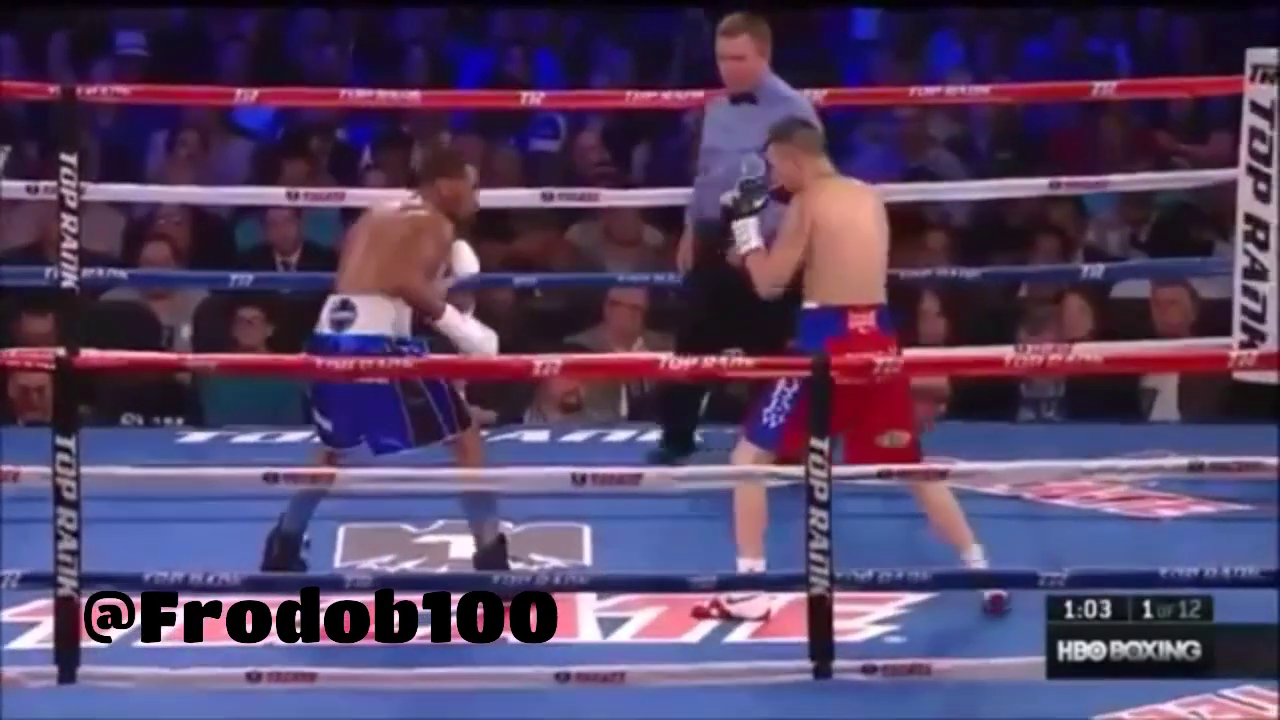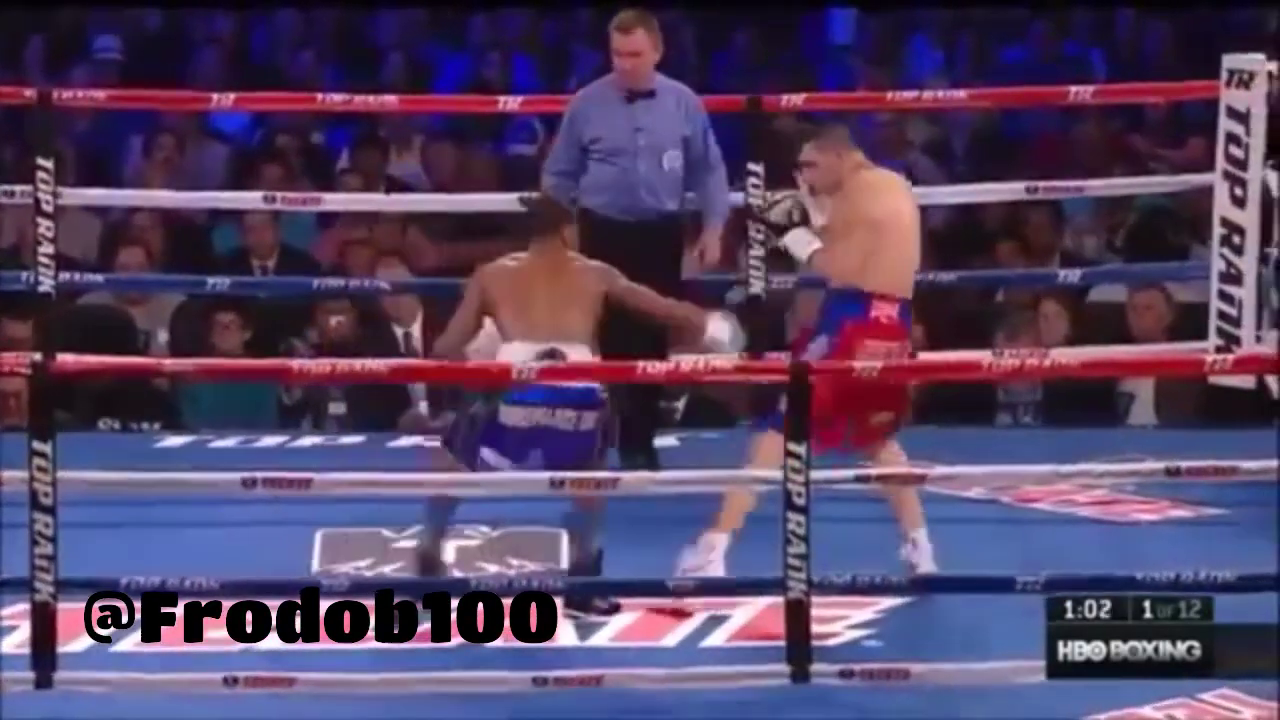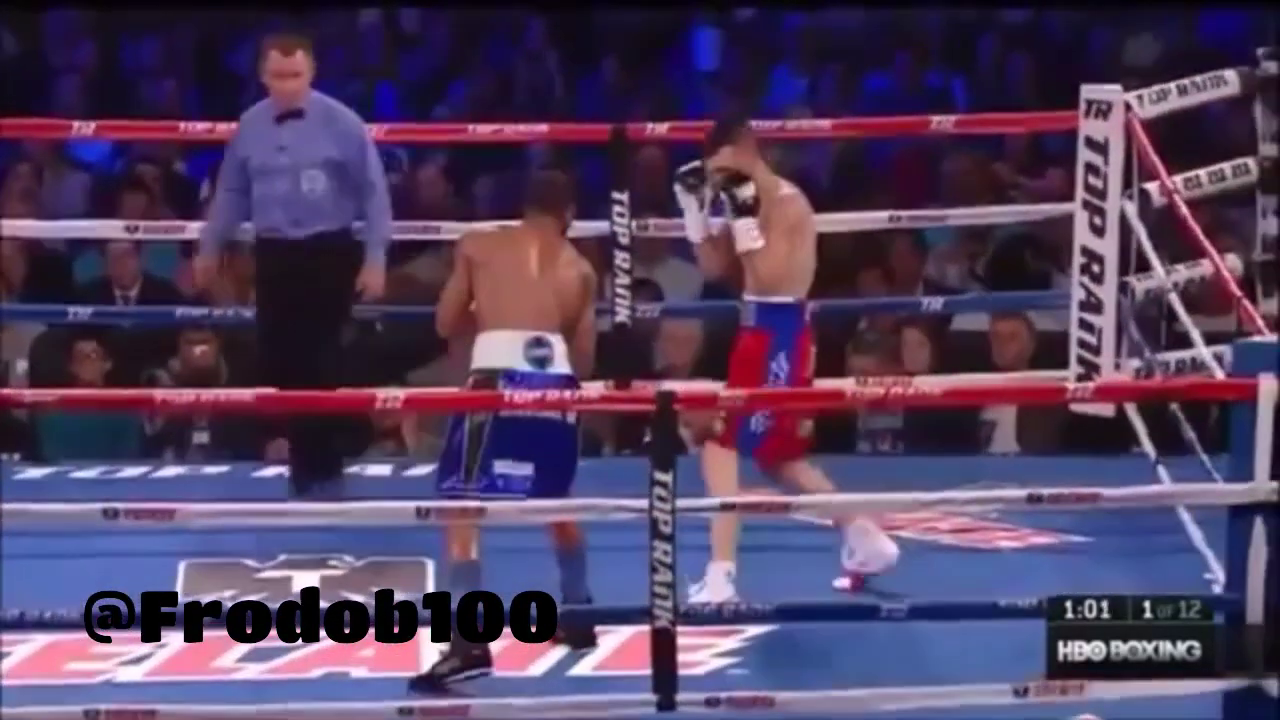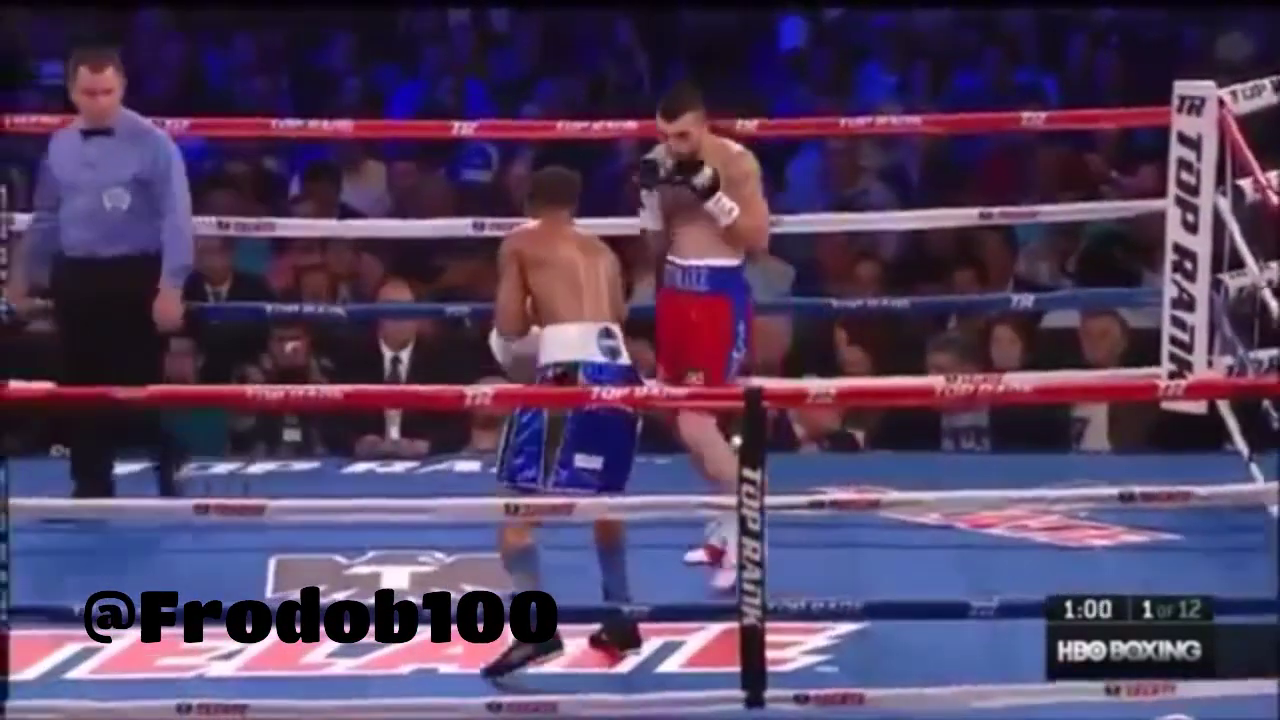
dt=1s
person 1, frame 1
left shoulder: (806, 202)
right shoulder: (869, 198)
left elbow: (770, 283)
left wrist: (744, 224)
right wrist: (754, 245)
left hip: (826, 342)
right hip: (877, 341)
left knee: (750, 457)
right knee: (909, 466)
left ankle: (748, 589)
right ankle: (981, 571)
person 1, frame 2
left shoulder: (856, 192)
right shoulder: (896, 187)
left elbow: (841, 270)
left wrist: (795, 234)
right wrist: (813, 208)
left hip: (849, 328)
right hip: (892, 331)
left knee: (773, 441)
right knee: (879, 441)
left ankle: (710, 560)
right ankle: (919, 553)
person 1, frame 3
left shoulder: (785, 203)
right shoulder: (752, 201)
left elbow: (770, 279)
right elbow: (715, 266)
left wrist: (744, 216)
right wrist: (693, 204)
left hip: (777, 336)
right hip: (762, 332)
left knee: (720, 453)
right knee: (783, 460)
left ankle: (719, 581)
right ankle: (869, 542)
person 1, frame 4
left shoulder: (737, 162)
right shoulder: (662, 162)
left elbow: (758, 239)
right elbow: (654, 242)
left wrist: (713, 194)
right wrist: (651, 195)
left hip: (721, 296)
right hip: (675, 292)
left knee: (696, 424)
right knee: (687, 418)
left ankle: (743, 531)
right ankle: (729, 524)
person 2, frame 1
left shoulder: (377, 218)
right shoulder: (436, 224)
right elbow: (408, 284)
left wrist: (442, 272)
right wrist: (462, 327)
left hip: (331, 338)
right hip: (379, 343)
left knee: (335, 449)
right knee: (466, 440)
left ankle: (283, 548)
right ankle: (491, 558)
person 2, frame 2
left shoulder: (491, 276)
right shoulder: (593, 273)
left elbow: (448, 349)
right elbow: (662, 308)
left wrist: (476, 350)
right wrist: (710, 325)
left hip: (515, 388)
right hip: (578, 391)
left knee: (459, 463)
left ankle: (430, 557)
right ankle: (584, 583)
person 2, frame 3
left shoulder: (477, 245)
right shoulder: (580, 268)
left elbow: (447, 323)
right elbow: (584, 357)
left hip: (497, 378)
right hip: (556, 381)
left knee: (462, 507)
right knee: (558, 501)
left ankle: (470, 642)
right ankle: (577, 619)
person 2, frame 4
left shoulder: (519, 244)
right shoulder: (604, 253)
left elbow: (509, 327)
left hip: (567, 372)
right hip: (618, 371)
left knee: (517, 499)
right knee: (603, 496)
right ankle: (620, 621)
person 3, frame 1
left shoulder: (791, 109)
right shoulder: (716, 108)
left wrist: (765, 239)
right wrist: (691, 231)
right hip: (716, 240)
left knee: (768, 351)
right knee: (693, 342)
right ankle: (676, 438)
person 3, frame 2
left shoulder: (684, 103)
right shoulder: (586, 103)
left elbow: (709, 170)
right elbow: (560, 175)
left wrist: (713, 226)
left hip: (661, 236)
right hip: (603, 235)
left knee: (651, 341)
right knee: (614, 342)
left ankle: (639, 440)
right ankle: (632, 443)
person 3, frame 3
left shoulder: (341, 123)
right shoulder: (250, 125)
left elbow: (373, 193)
right elbow: (231, 193)
left wrist: (375, 258)
right wrist: (210, 247)
left hip: (329, 254)
right hip: (274, 255)
left knee: (314, 361)
right knee: (280, 364)
left ankle: (318, 467)
right ankle: (312, 467)
person 3, frame 4
left shoulder: (152, 143)
right shoulder: (60, 144)
left elbow: (175, 218)
right elbow: (46, 216)
left wrist: (171, 286)
left hip: (130, 278)
right hip: (74, 278)
left knee: (126, 385)
right knee: (79, 389)
left ankle: (163, 465)
right ankle: (92, 488)
